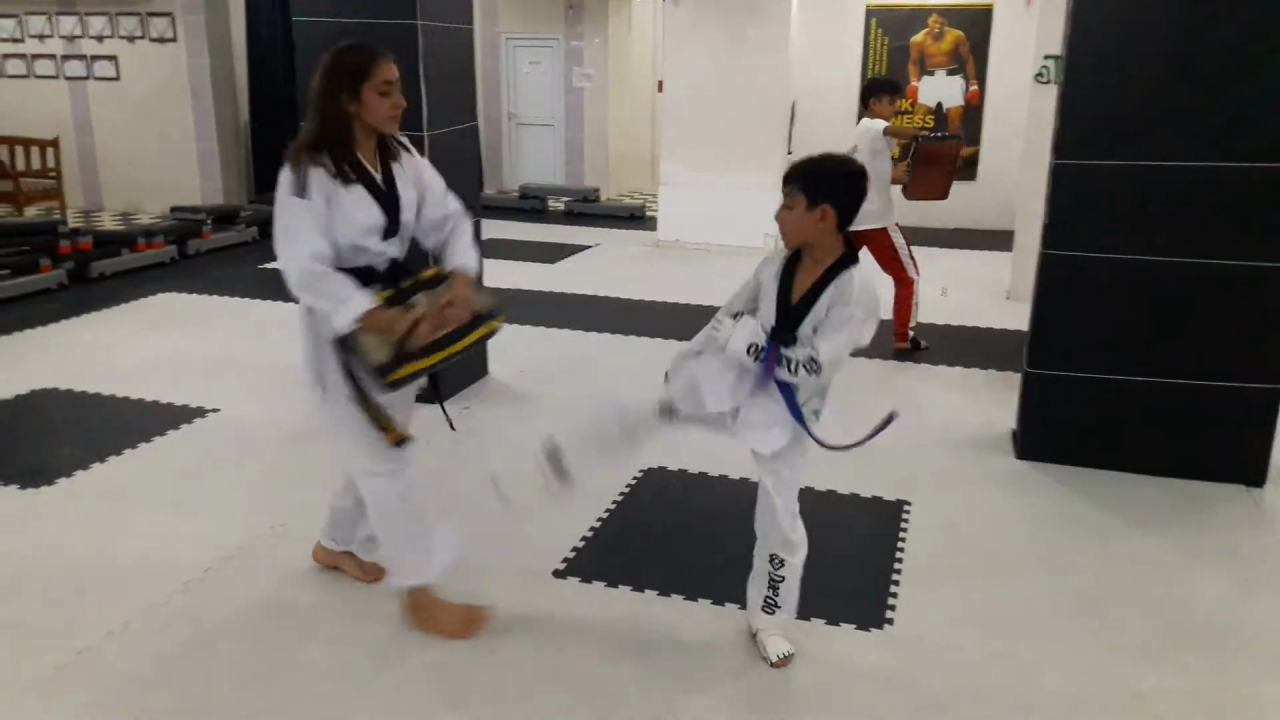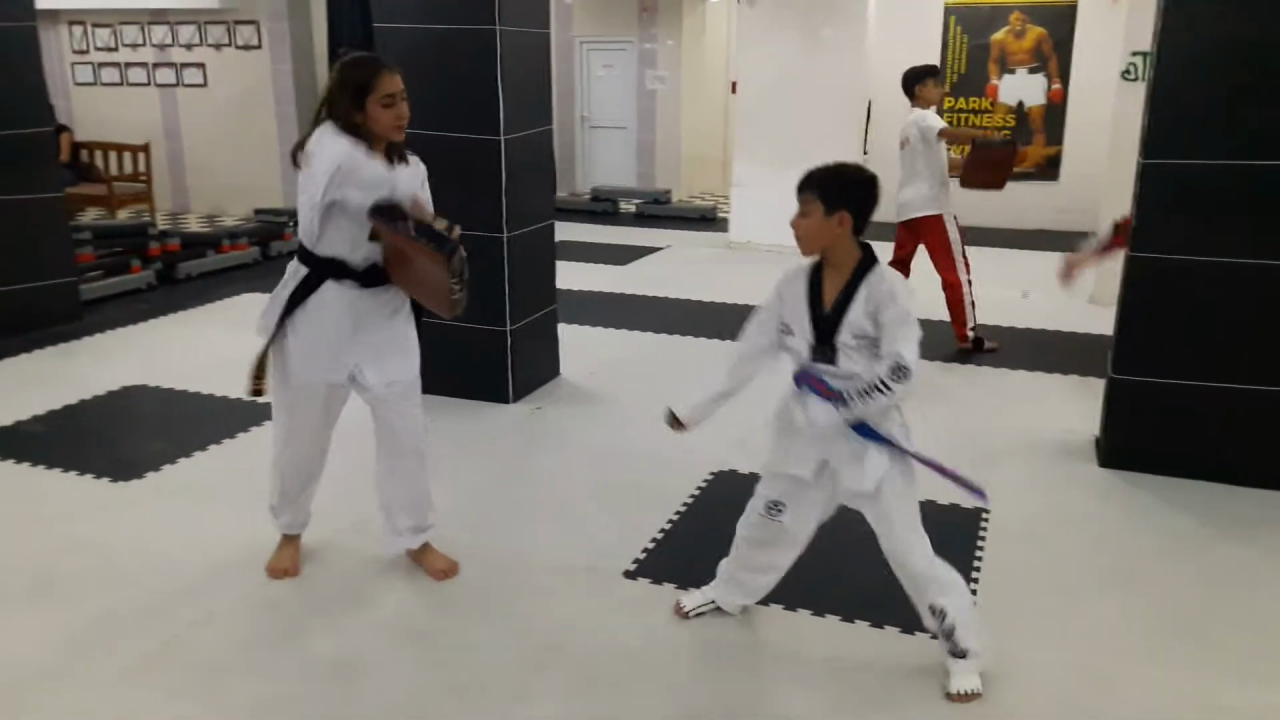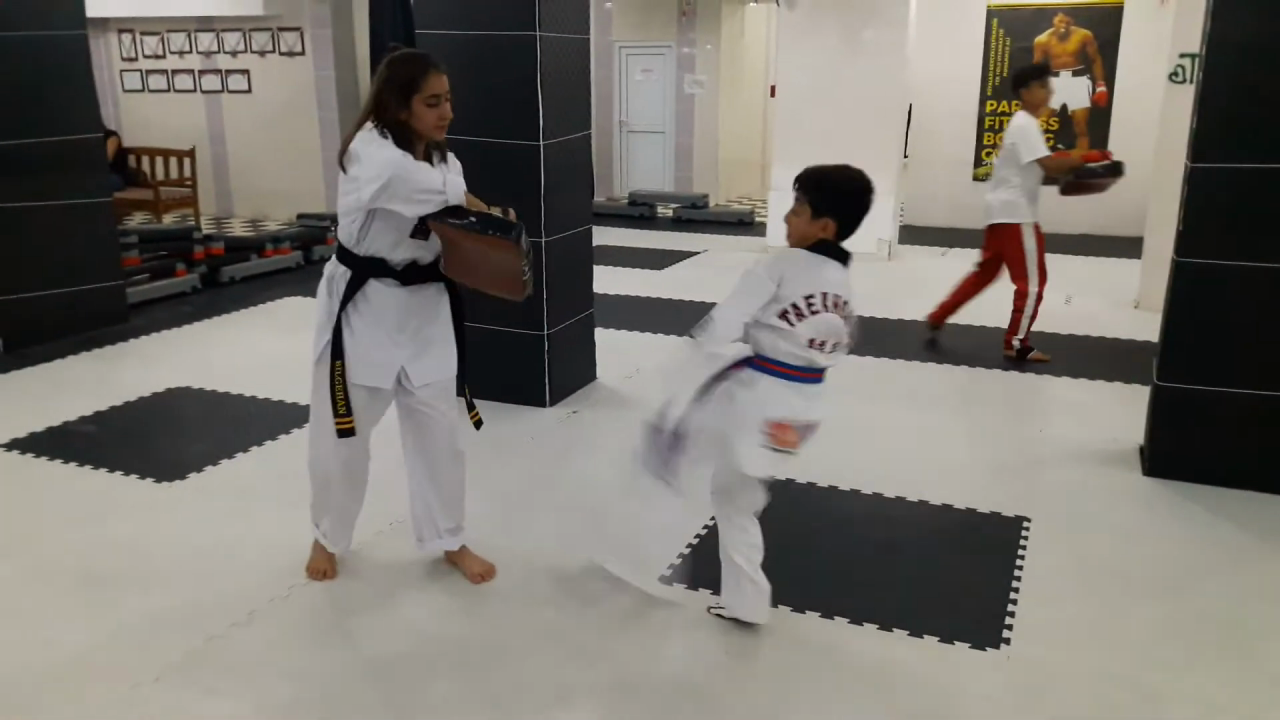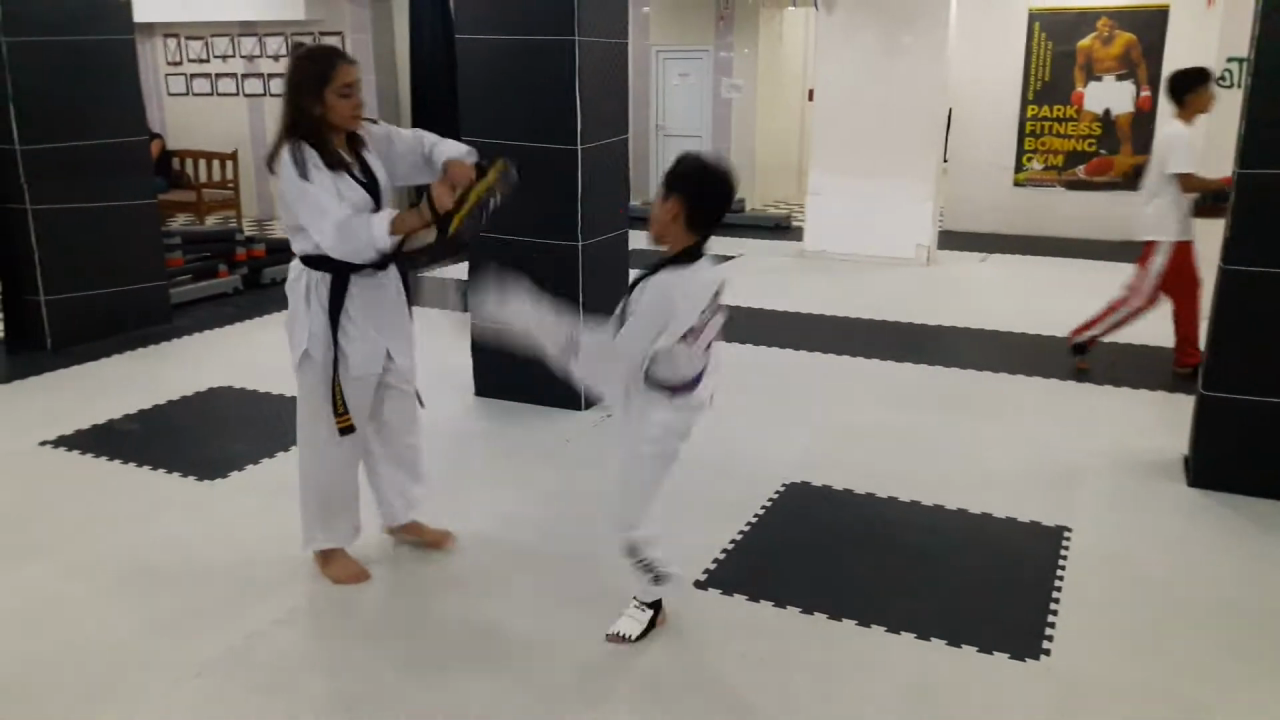
dt=0.5s
person 1, frame 1
left shoulder: (402, 158)
right shoulder: (310, 169)
left elbow: (448, 221)
right elbow: (306, 266)
left wrist: (459, 281)
right wrist: (375, 317)
left hip: (401, 315)
right hip: (347, 325)
left knee: (381, 446)
right knee: (387, 456)
left ankle: (339, 544)
right ankle: (421, 593)
person 1, frame 2
left shoulder: (409, 167)
right shoulder: (324, 147)
right elbow: (347, 166)
right wrist: (410, 204)
left hip: (383, 310)
right hip: (318, 310)
left knee: (406, 428)
right knee: (301, 429)
left ankle: (415, 537)
right ankle: (290, 531)
person 1, frame 3
left shoulder: (445, 163)
right shoulder: (371, 145)
right elbow: (392, 177)
right wrist: (462, 200)
left hip: (424, 307)
right hip: (363, 308)
left knee: (440, 430)
right knee: (343, 435)
left ankle: (449, 540)
right ankle: (327, 537)
person 1, frame 4
left shoulder: (371, 139)
right shoulder: (296, 160)
left elbow: (425, 146)
right elbow: (337, 230)
left wrist: (454, 165)
right wrist: (404, 223)
left hip: (380, 293)
right hip: (331, 303)
left knee: (397, 411)
right knee: (334, 427)
left ankle: (401, 517)
right ankle: (329, 542)
person 2, frame 1
left shoulder: (858, 291)
right shoulder: (784, 263)
left elbow: (810, 367)
right elbow: (736, 311)
left wrist: (748, 342)
right wrist: (687, 359)
left hip: (786, 409)
right hip: (732, 380)
left knee: (779, 516)
right knee: (647, 413)
left ankle: (767, 616)
right ankle: (571, 455)
person 2, frame 2
left shoulder: (885, 289)
right shoulder: (796, 283)
left elbow: (900, 372)
right elbow: (755, 349)
left wrist: (833, 410)
right wrist: (702, 407)
left hip: (870, 434)
right hip: (809, 427)
left knee: (910, 553)
right knee: (771, 518)
left ankle: (962, 652)
right ankle: (729, 592)
person 2, frame 3
left shoulder: (780, 268)
right shoulder: (840, 281)
left elbow: (719, 329)
left hip: (755, 399)
right hip: (800, 408)
left knee: (667, 437)
right knee: (731, 496)
right ankle: (745, 602)
person 2, frame 4
left shoulder: (661, 295)
right shoulder: (698, 271)
left elbow: (622, 354)
left wrist: (575, 341)
left hip: (658, 410)
right hip: (637, 377)
left knee: (629, 521)
right knee: (553, 334)
left ankle: (651, 601)
right ankle: (494, 305)
person 3, frame 1
left shoulder: (861, 131)
right shoulder: (873, 127)
left elbow: (887, 174)
right elbow: (899, 132)
right hip: (875, 219)
right knee: (906, 275)
right ankle: (904, 336)
person 3, frame 2
left shoulder: (911, 123)
right shoulder: (924, 116)
left elbow: (940, 163)
right elbow: (951, 134)
left wrist: (962, 164)
right wrist: (982, 136)
left hip: (909, 206)
right hip: (931, 206)
left knee: (899, 267)
right knee: (955, 270)
right ankle: (967, 335)
person 3, frame 3
left shoulder: (1023, 123)
right shoulder: (1027, 125)
left elbow: (1040, 169)
right elbow: (1049, 164)
left wrist: (1074, 164)
right wrist: (1086, 157)
left hip: (1003, 211)
right hip: (1015, 213)
left knee: (985, 271)
right knee: (1032, 279)
left ankle: (937, 318)
right ankle: (1016, 343)
person 3, frame 4
left shoulder: (1173, 131)
right shoulder: (1179, 134)
right elbow: (1187, 183)
left wrist: (1215, 186)
right wrist: (1225, 183)
left hip: (1172, 230)
right hip: (1165, 231)
left knee: (1187, 290)
right knee: (1141, 294)
left ankle: (1188, 358)
right ankle: (1083, 338)
